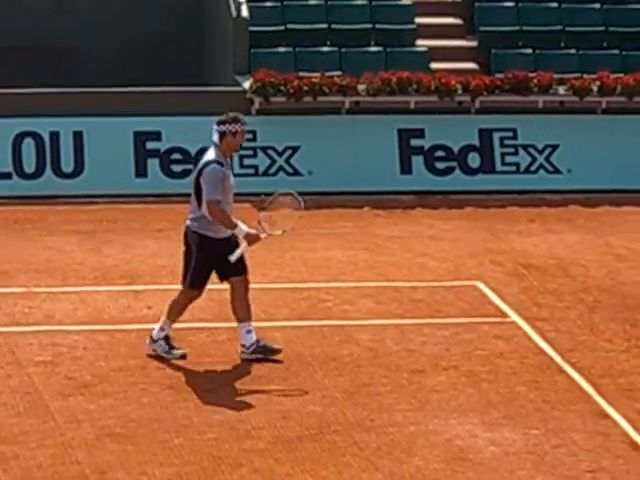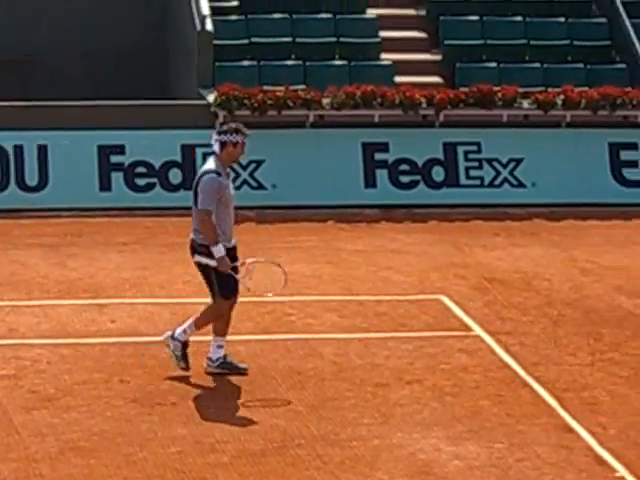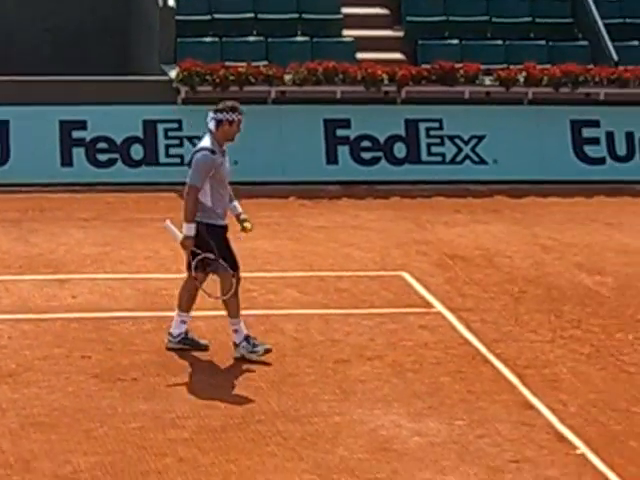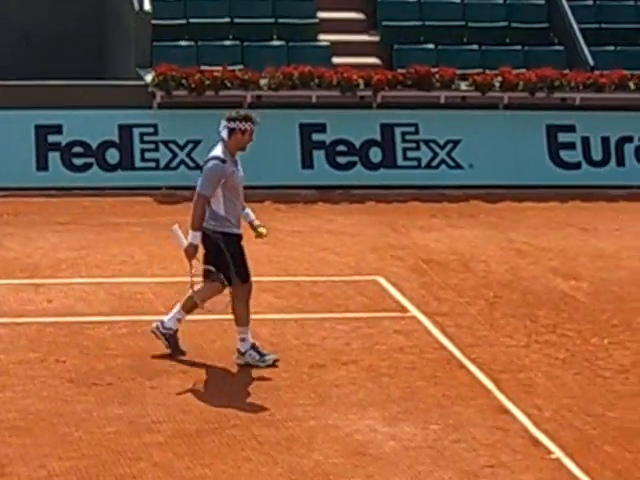
dt=0.2s
person 1, frame 1
left shoulder: (222, 161)
right shoulder: (214, 167)
right elbow: (214, 210)
right wrist: (243, 231)
left hip: (221, 236)
right hip: (203, 237)
left knee: (240, 283)
right knee: (191, 291)
left ankle: (249, 344)
right ankle: (158, 338)
person 1, frame 2
left shoulder: (222, 172)
right shoulder: (211, 177)
right elbow: (204, 220)
left wrist: (227, 248)
right wrist: (220, 253)
left hip: (222, 248)
right hip: (208, 250)
left knee: (229, 300)
right knee: (224, 302)
left ankle: (217, 357)
right ankle: (180, 336)
person 1, frame 3
left shoulder: (219, 149)
right shoulder: (206, 154)
right elbow: (190, 194)
left wrist: (238, 212)
right wrist: (188, 232)
left hip: (213, 225)
right hip: (206, 227)
left knee: (196, 278)
right knee: (230, 279)
left ankle: (177, 333)
right ankle: (240, 340)
person 1, frame 4
left shoulder: (232, 159)
right shoulder: (218, 163)
right elbow: (199, 202)
left wrist: (252, 220)
right wrist: (193, 240)
left hip: (227, 233)
right hip: (221, 236)
left knee: (214, 286)
right knee: (242, 288)
left ankle: (168, 325)
right ankle: (245, 349)
